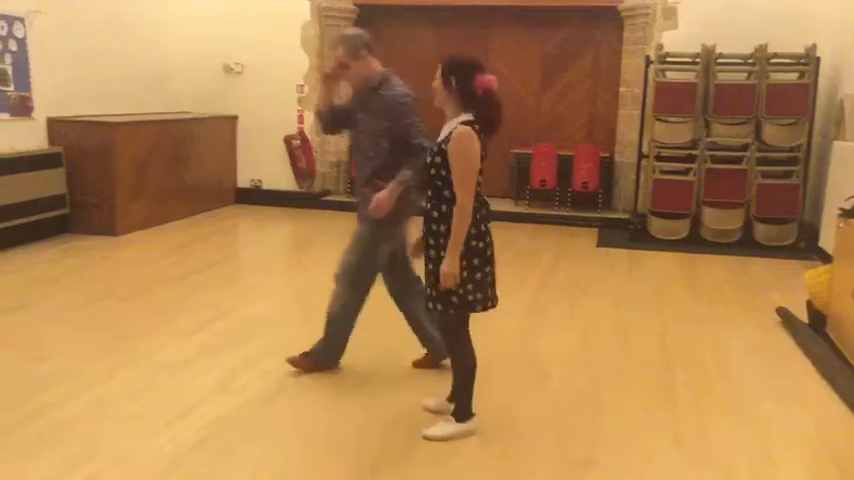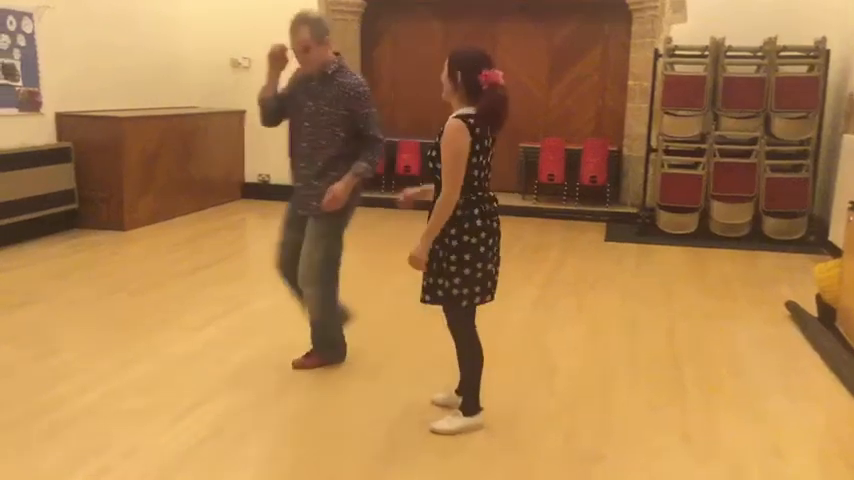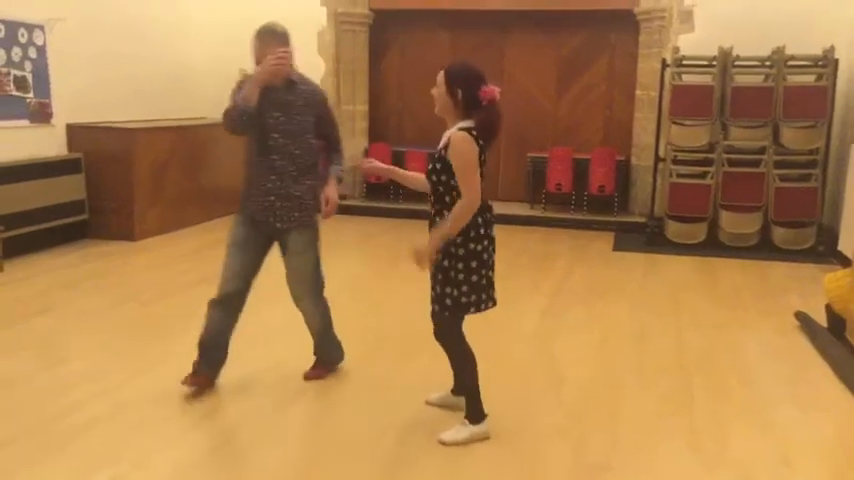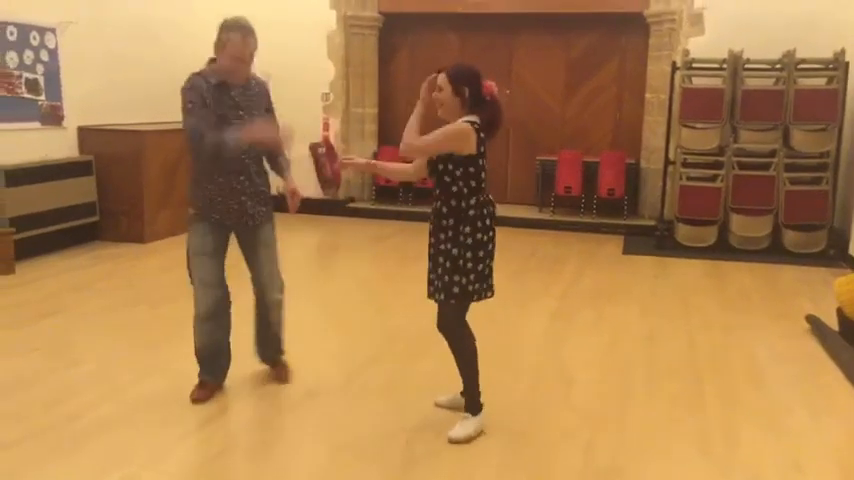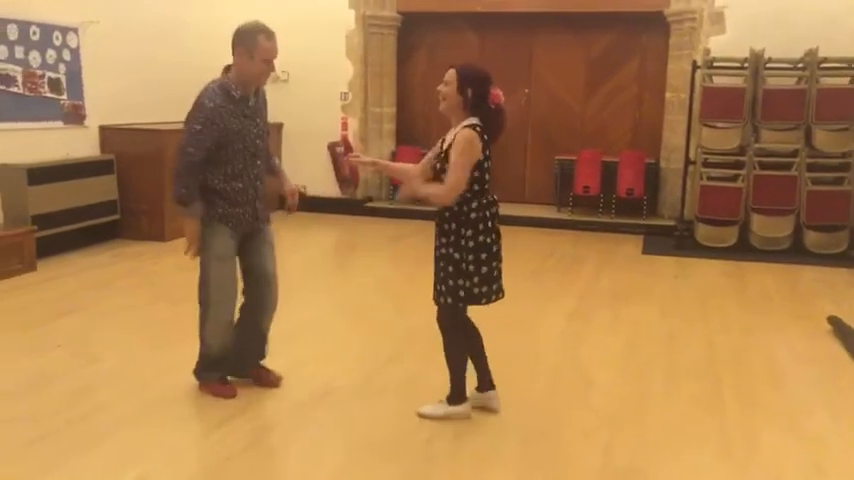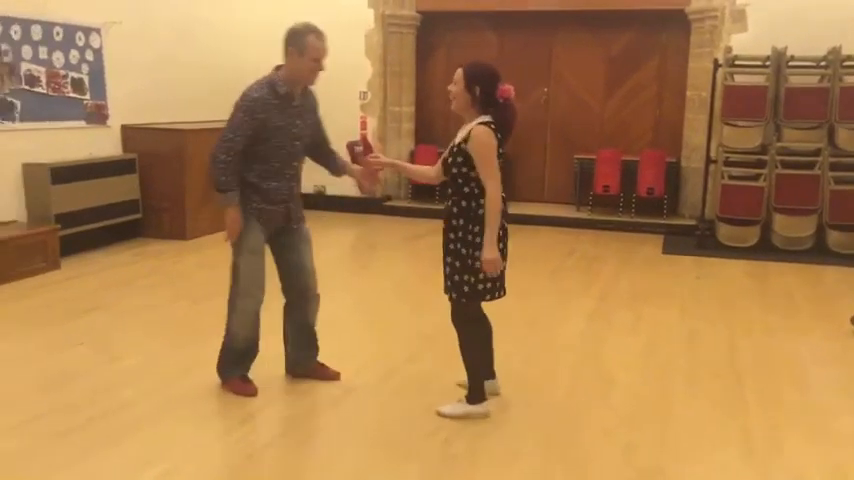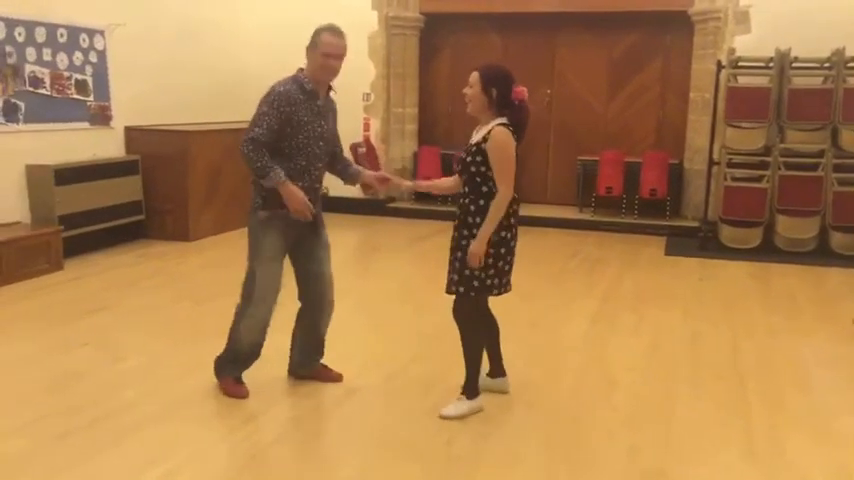
dt=0.4s
person 1, frame 1
left shoulder: (463, 133)
right shoulder: (454, 128)
left elbow: (465, 200)
left wrist: (452, 255)
right wrist: (427, 235)
left hip: (460, 241)
right hip: (444, 235)
left knee: (454, 326)
right knee: (447, 323)
left ankle: (464, 416)
right ankle: (456, 397)
person 1, frame 2
left shoulder: (457, 126)
right shoulder: (480, 122)
left elbow: (451, 193)
left wrist: (424, 242)
right wrist: (422, 191)
left hip: (462, 231)
right hip: (476, 226)
left knee: (460, 320)
right knee: (459, 316)
left ankle: (471, 410)
right ankle: (464, 391)
person 1, frame 3
left shoulder: (461, 139)
right shoulder: (457, 135)
left elbow: (470, 200)
right elbow: (436, 186)
left wrist: (433, 243)
right wrist: (389, 171)
left hip: (463, 243)
right hip: (455, 241)
left knee: (447, 328)
right knee: (445, 320)
left ankle: (476, 419)
right ankle: (460, 391)
person 1, frame 4
left shoulder: (464, 130)
right shoulder: (456, 132)
left elbow: (409, 148)
right elbow: (415, 170)
left wrist: (420, 107)
right wrist: (369, 165)
left hip: (467, 234)
right hip: (452, 231)
left knee: (451, 320)
right knee: (451, 316)
left ankle: (475, 410)
right ankle: (469, 393)
person 1, frame 5
left shoulder: (468, 136)
right shoulder: (456, 134)
left elbow: (448, 193)
right elbow: (419, 171)
left wrist: (415, 189)
right wrist: (375, 163)
left hip: (469, 236)
right hip: (459, 233)
left knee: (449, 317)
right knee: (456, 315)
left ankle: (457, 400)
right ankle: (486, 390)
person 1, frame 6
left shoulder: (482, 133)
right shoulder: (468, 131)
left elbow: (493, 192)
right elbow: (437, 174)
left wrist: (490, 245)
right wrist: (393, 164)
left hip: (475, 231)
right hip: (464, 229)
left knee: (463, 313)
right knee: (470, 309)
left ankle: (476, 399)
right ankle: (487, 377)
person 1, frame 7
left shoulder: (500, 134)
right shoulder: (480, 132)
left elbow: (505, 193)
right elbow: (461, 182)
left wrist: (482, 239)
right wrist: (415, 185)
left hip: (489, 231)
right hip: (472, 227)
left knee: (465, 309)
right knee: (476, 306)
left ankle: (471, 394)
right ankle: (497, 375)
person 2, frame 1
left shoulder: (396, 97)
right shoulder: (365, 93)
left elbow: (421, 152)
right elbow: (331, 125)
left wrist: (393, 190)
right wrist: (328, 89)
left hip: (385, 204)
right hip: (372, 200)
left knee: (351, 277)
right knee: (400, 276)
left ankle: (326, 353)
right ankle: (438, 346)
person 2, frame 2
left shoulder: (351, 86)
right shoulder: (301, 80)
left elbow: (373, 144)
right elbow: (269, 117)
left wrist: (348, 182)
right wrist: (273, 73)
left hip: (331, 195)
right hip: (303, 193)
left knee: (314, 274)
right knee: (287, 265)
left ankle: (328, 347)
right ankle: (334, 315)
person 2, frame 3
left shoulder: (310, 94)
right shoulder: (250, 87)
left elbow: (333, 146)
right elbow: (234, 124)
left wrist: (331, 183)
right wrist: (258, 77)
left hip: (298, 209)
right hip: (253, 208)
left knee: (305, 289)
right knee: (229, 289)
left ankle: (329, 354)
right ankle: (207, 366)
person 2, frame 4
left shoulder: (257, 87)
right shoulder: (197, 88)
right elbow: (202, 143)
left wrist: (286, 176)
right wrist: (250, 133)
left hip: (256, 204)
right hip: (210, 208)
left knee: (270, 287)
right knee: (209, 296)
left ankle: (272, 353)
right ankle: (211, 374)
person 2, frame 5
left shoulder: (258, 95)
right shoulder: (212, 103)
right elbow: (188, 165)
left wrist: (282, 177)
right wrist: (192, 219)
left hip: (256, 211)
right hip: (219, 215)
left knee: (265, 289)
right knee: (220, 298)
left ankle: (246, 361)
right ankle: (211, 371)
person 2, frame 6
left shoulder: (307, 99)
right shoulder: (257, 98)
left elbow: (318, 147)
right elbow: (225, 154)
left wrist: (350, 169)
right wrist: (232, 206)
left hip: (290, 209)
right hip: (254, 209)
left knee: (304, 287)
right knee: (249, 293)
left ankle: (302, 360)
right ankle: (233, 369)
person 2, frame 7
left shoulder: (329, 104)
right shoulder: (283, 94)
left elbow: (332, 157)
right elbow: (252, 147)
left wrist: (363, 176)
right wrist: (285, 188)
left hip: (310, 214)
right hip: (273, 211)
left knee: (320, 292)
right knee: (261, 296)
left ankle: (305, 361)
right ankle: (230, 368)
